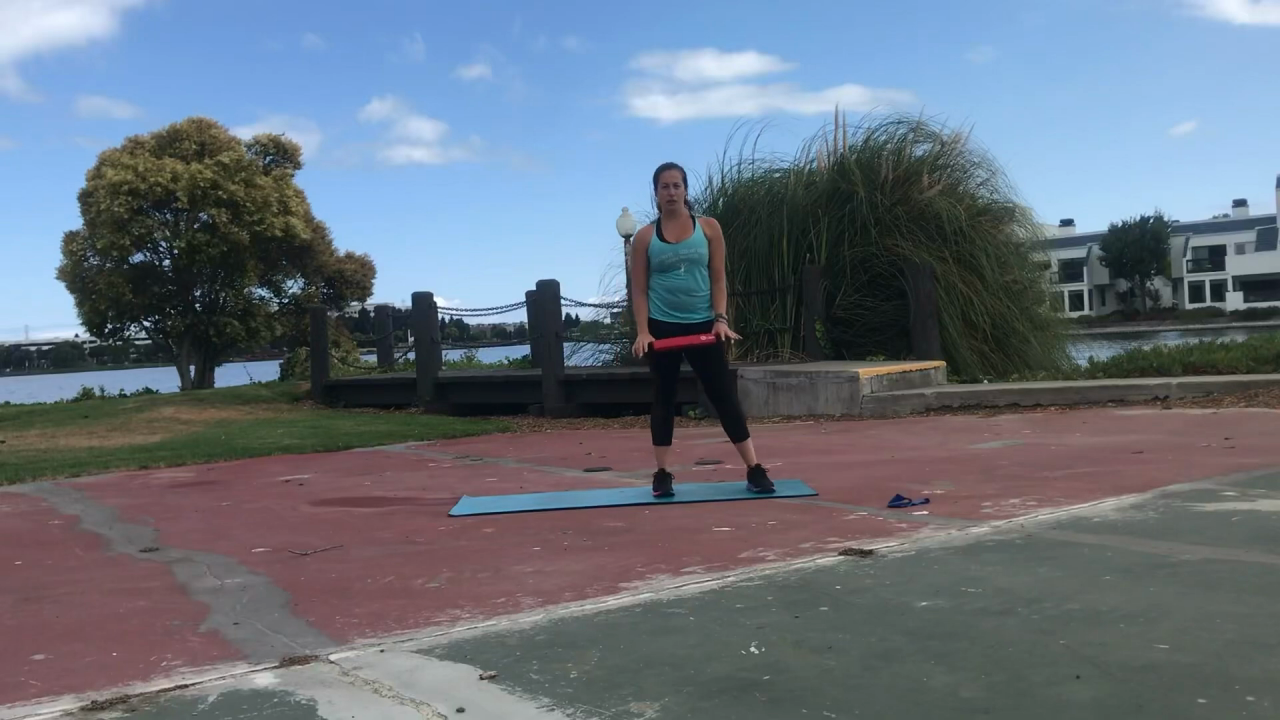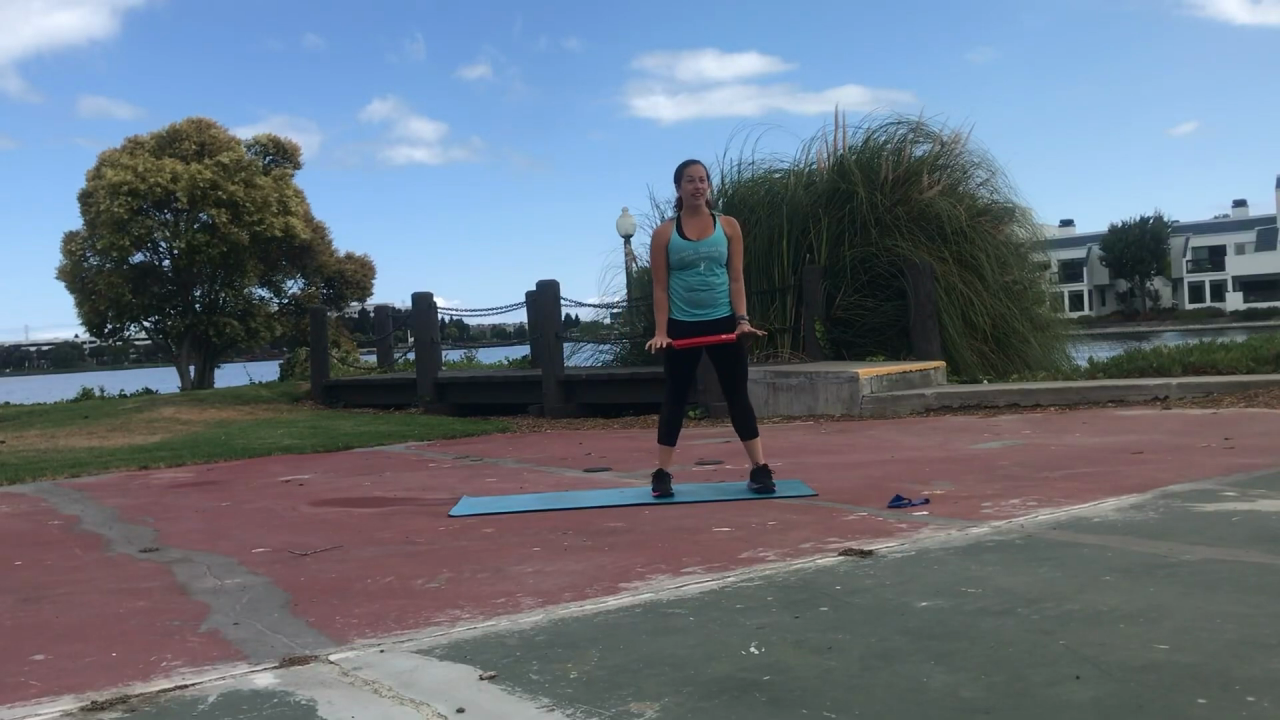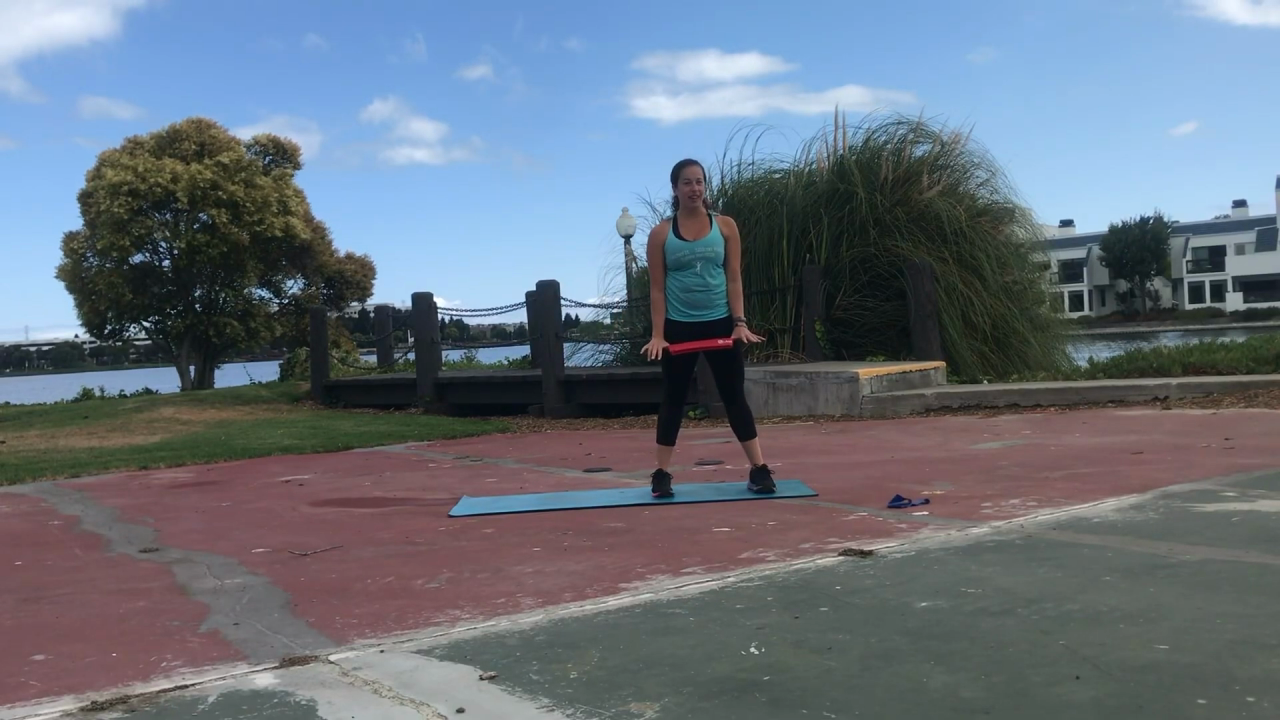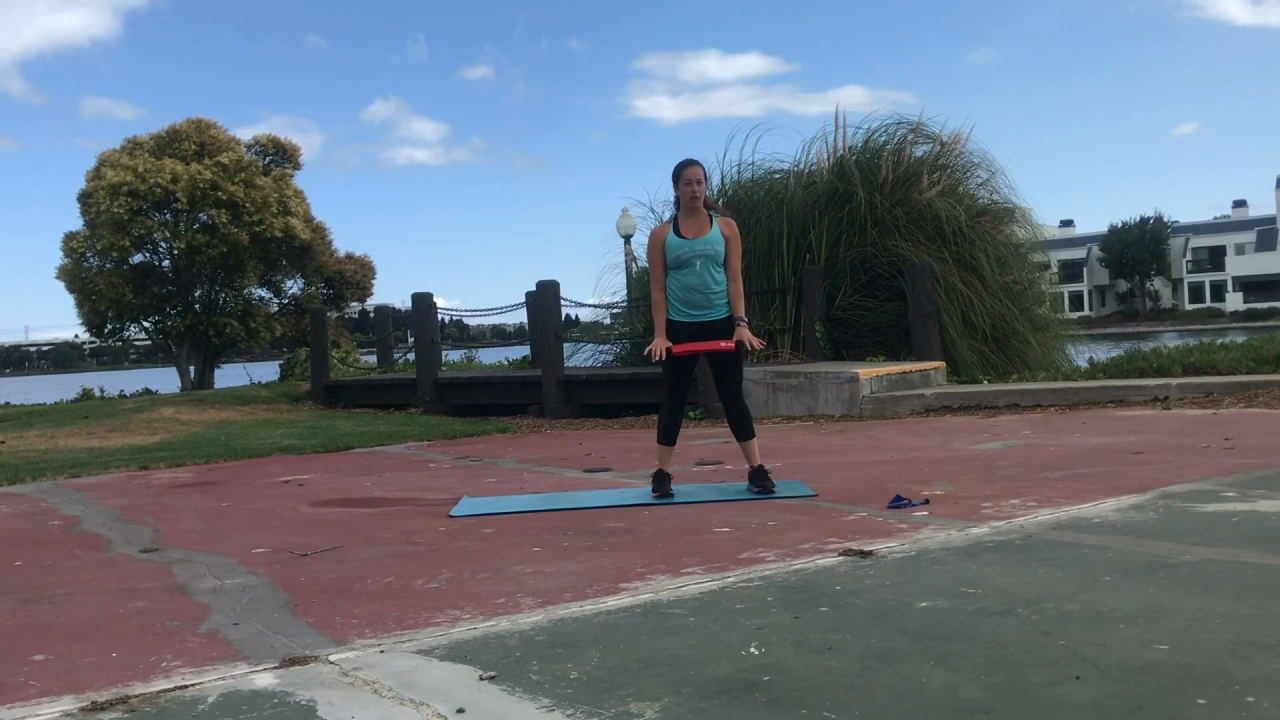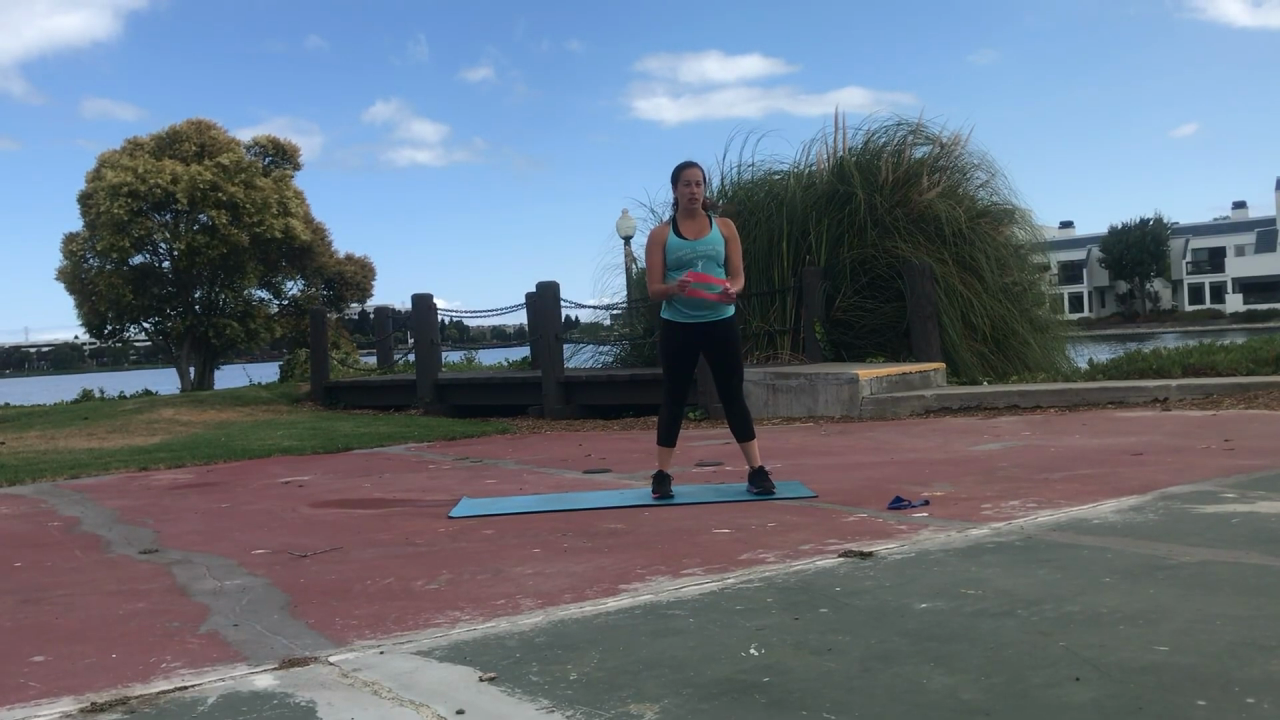
dt=1s
person 1, frame 1
left shoulder: (709, 227)
right shoulder: (645, 237)
left elbow: (718, 279)
right elbow: (639, 289)
left wrist: (720, 318)
right wrist: (642, 331)
left hip: (702, 326)
right hip: (663, 327)
left knee: (724, 395)
right knee: (664, 399)
left ankle: (754, 469)
right ankle: (662, 473)
person 1, frame 2
left shoulder: (728, 226)
right shoulder: (664, 232)
left elbow: (736, 278)
right elbow: (660, 287)
left wrist: (742, 319)
right wrist: (661, 331)
left hip: (723, 322)
right hip: (682, 326)
left knee: (737, 394)
right knee: (675, 397)
left ankle: (759, 468)
right ankle: (662, 473)
person 1, frame 3
left shoulder: (725, 226)
right shoulder: (661, 233)
left elbow: (734, 279)
right elbow: (657, 288)
left wrist: (739, 323)
right wrist: (658, 334)
left hip: (720, 322)
right hip: (679, 326)
left knee: (734, 395)
right knee: (674, 398)
left ankle: (759, 469)
right ankle: (662, 473)
person 1, frame 4
left shoulder: (726, 226)
right shoulder: (661, 234)
left elbow: (735, 279)
right elbow: (657, 288)
left wrist: (741, 323)
right wrist: (660, 334)
left hip: (720, 323)
right hip: (679, 326)
left knee: (733, 396)
right knee: (674, 398)
left ankle: (757, 470)
right ankle: (662, 474)
person 1, frame 5
left shoulder: (724, 227)
right shoulder: (660, 234)
left elbow: (739, 276)
right elbow: (653, 288)
left wrist: (731, 289)
right wrist: (673, 288)
left hip: (721, 324)
right hip: (677, 326)
left knee: (733, 396)
right knee: (674, 399)
left ankle: (757, 471)
right ankle: (662, 475)
